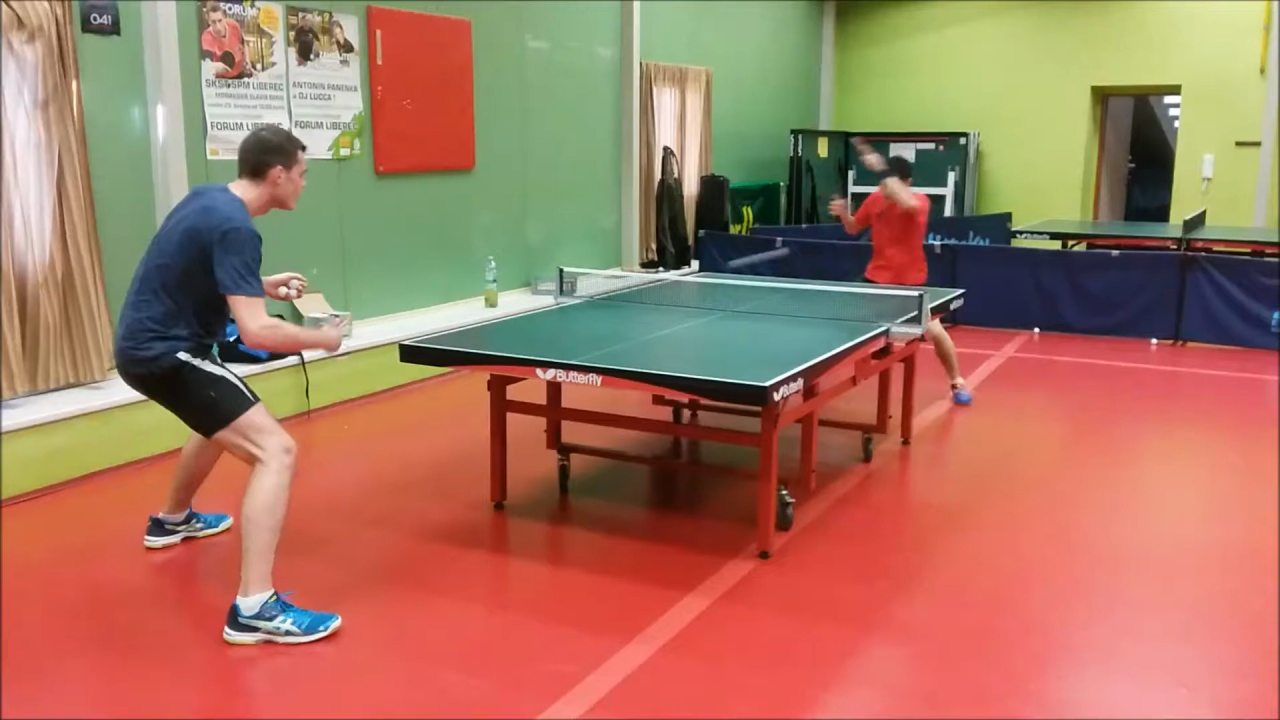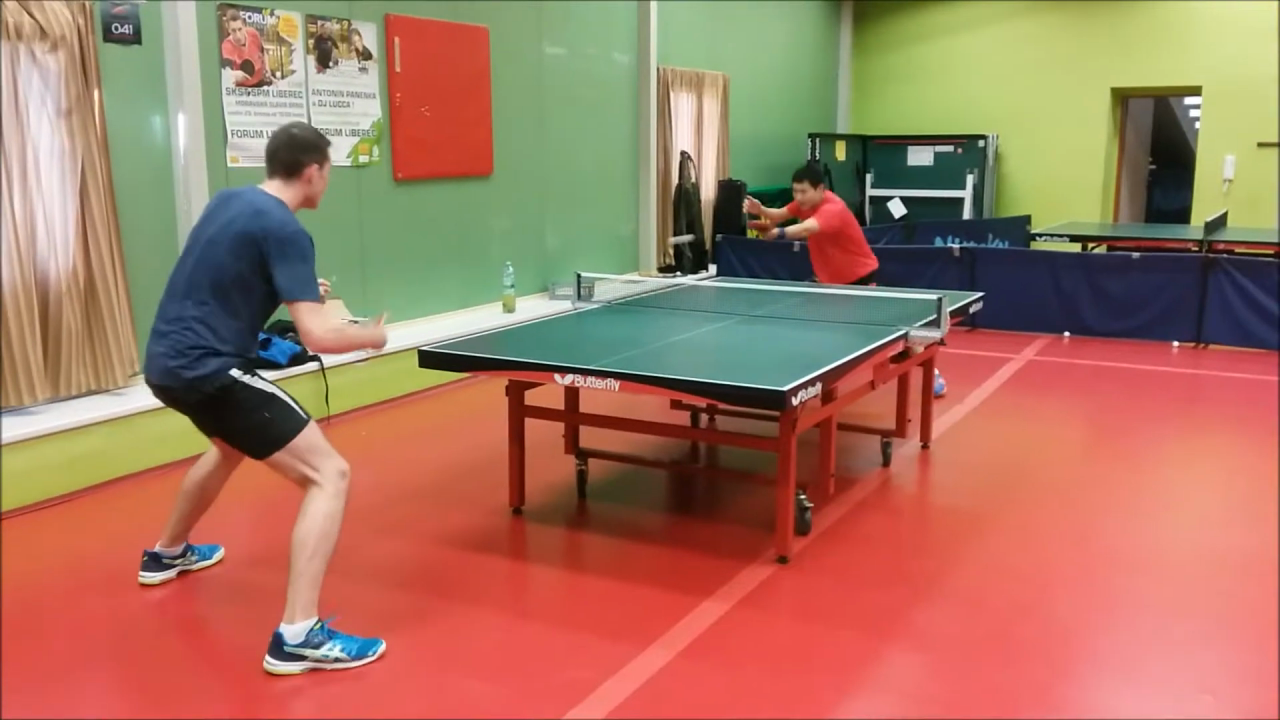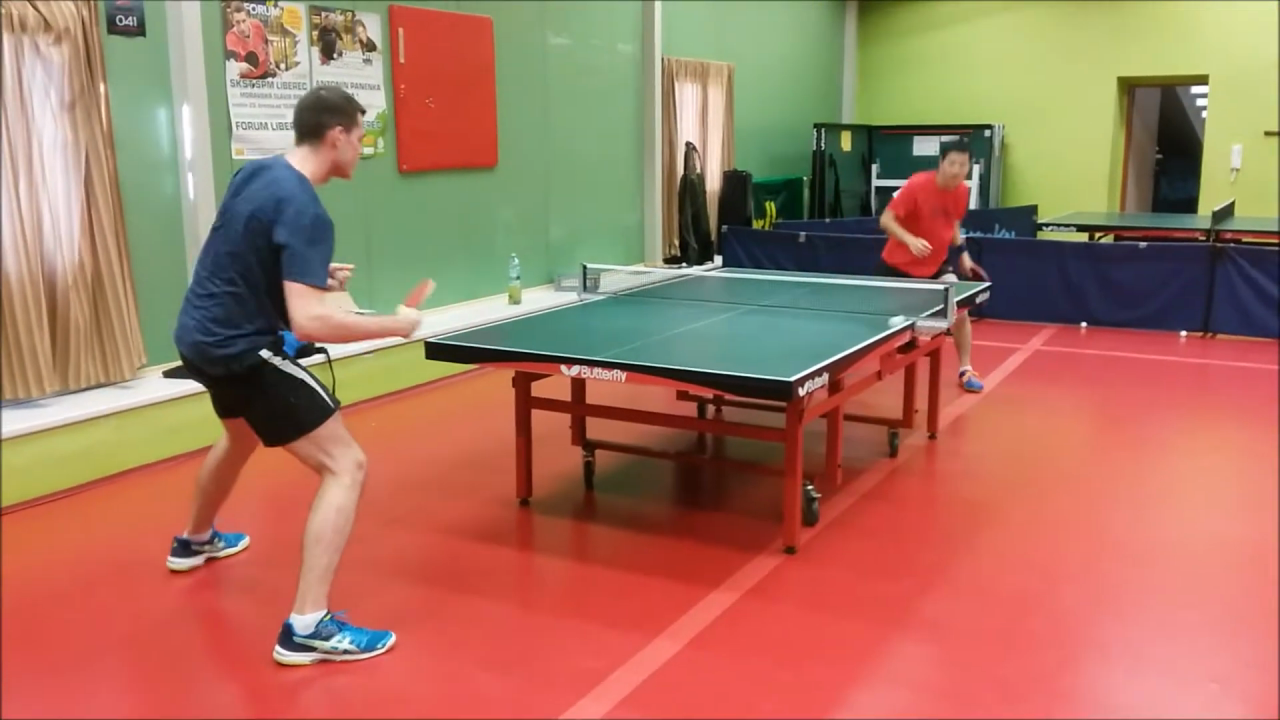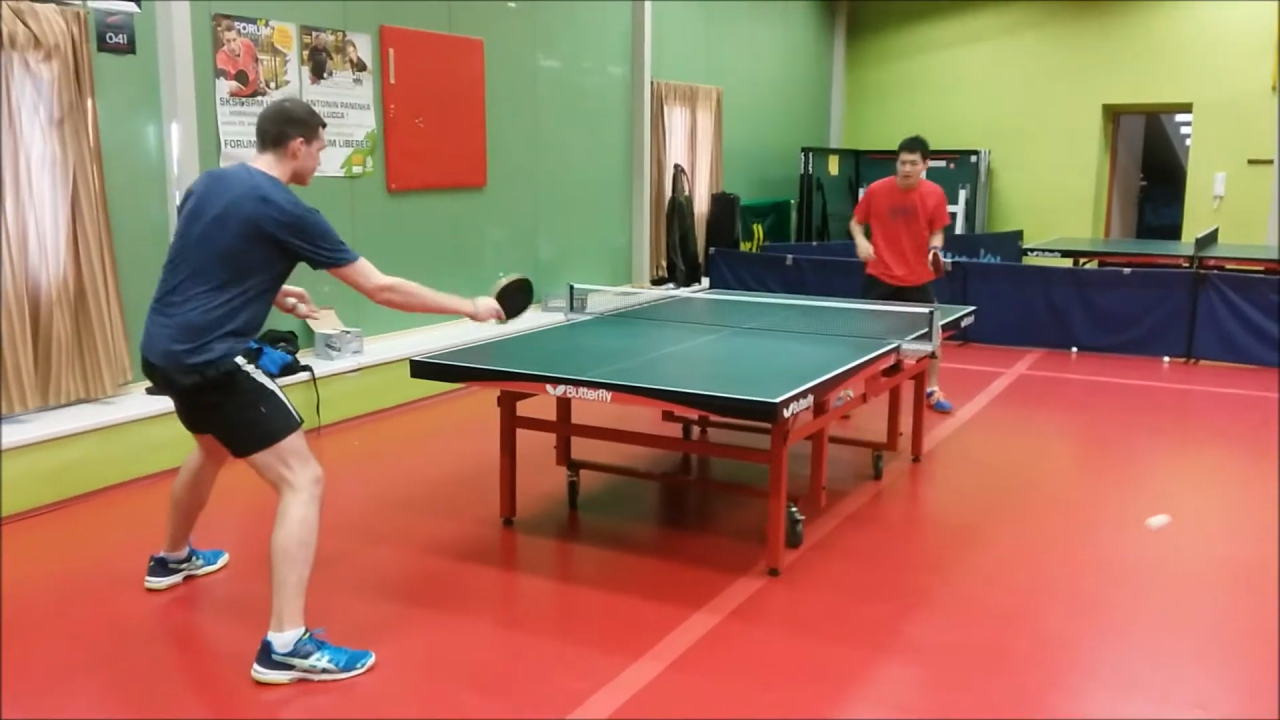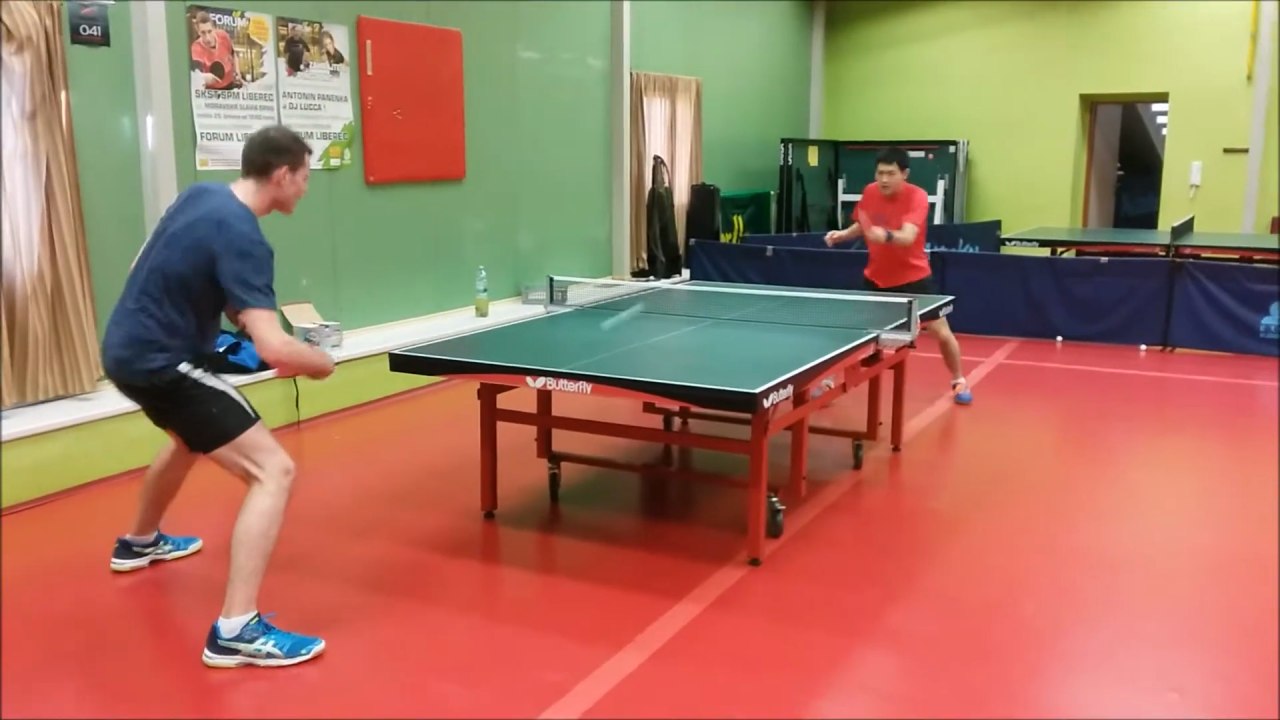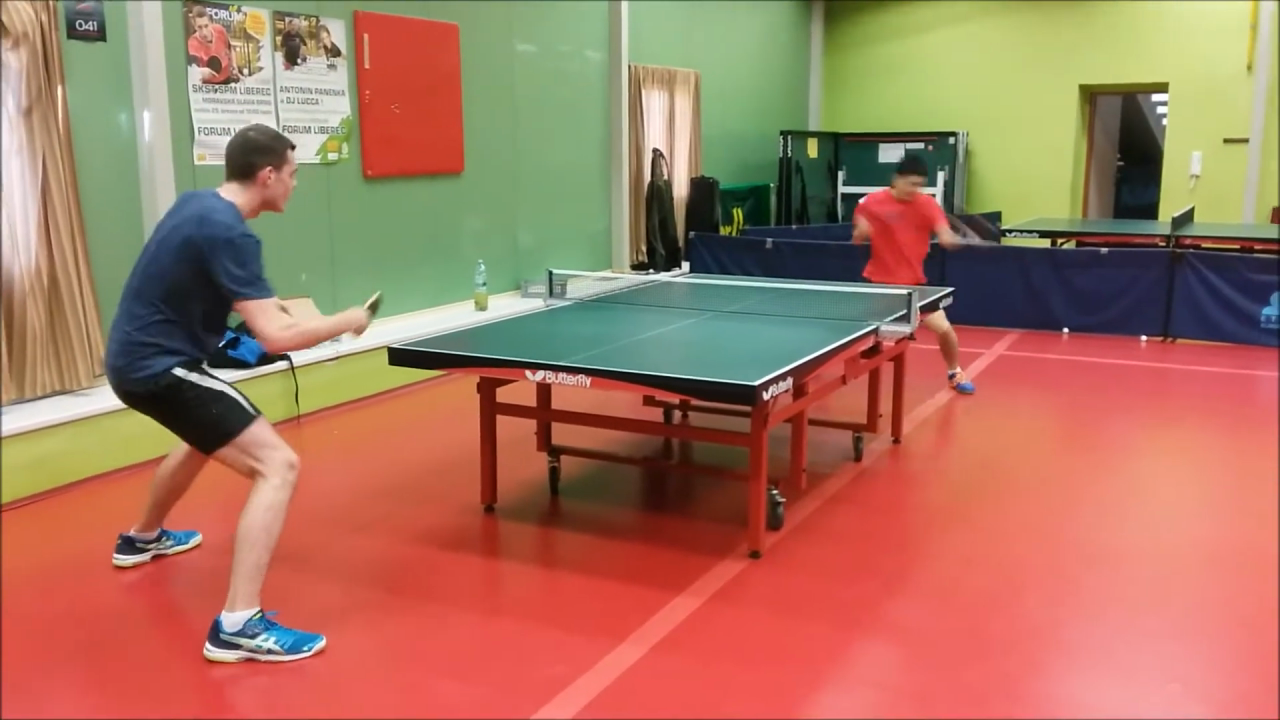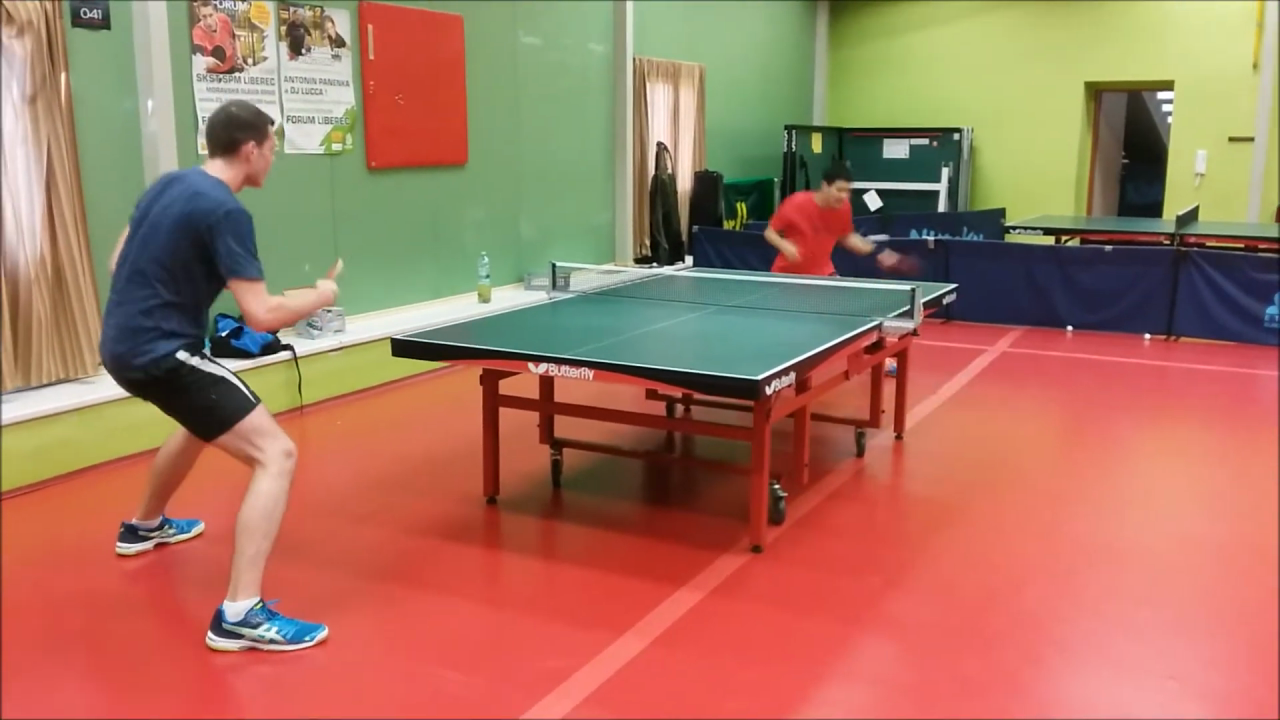
dt=0.7s
person 1, frame 1
left shoulder: (208, 197)
right shoulder: (235, 228)
right elbow: (255, 332)
left wrist: (263, 284)
right wrist: (321, 337)
left hip: (148, 342)
right hip: (164, 352)
left knee: (224, 420)
right knee: (275, 451)
left ankle: (171, 519)
right ankle: (254, 607)
person 1, frame 2
left shoulder: (228, 201)
right shoulder: (287, 233)
right elbow: (320, 336)
left wrist: (297, 287)
right wrist: (373, 335)
left hip: (164, 362)
right hip: (208, 371)
left knee: (232, 444)
right knee: (329, 475)
left ankle: (167, 552)
right ankle: (297, 635)
person 1, frame 3
left shoulder: (254, 171)
right shoulder: (304, 212)
right elbow: (309, 322)
left wrist: (309, 274)
right wrist: (397, 324)
left hip: (198, 336)
right hip: (240, 350)
left knee: (242, 438)
right knee: (345, 465)
left ankle: (195, 540)
right ankle: (306, 627)
person 1, frame 4
left shoulder: (209, 183)
right shoulder: (286, 211)
right elbow: (381, 287)
right wrist: (468, 306)
left hip: (163, 347)
right hip: (210, 358)
left knee: (211, 448)
right knee: (302, 481)
left ankle: (171, 558)
right ankle: (286, 643)
person 1, frame 5
left shoulder: (199, 196)
right shoulder: (243, 240)
right elbow: (274, 349)
right wrist: (319, 361)
left hip: (125, 350)
right hip: (160, 364)
left knee: (193, 435)
right knee: (273, 471)
left ankle: (139, 541)
right ankle: (235, 629)
person 1, frame 6
left shoulder: (196, 205)
right shoulder: (230, 235)
right elbow: (277, 336)
left wrist: (249, 296)
right wrist: (347, 320)
left hip: (135, 357)
right hip: (157, 368)
left knee: (212, 433)
right knee: (277, 466)
left ankle: (142, 536)
right ankle: (236, 625)
person 1, frame 7
left shoulder: (169, 184)
right shoulder: (225, 211)
left elbow: (122, 259)
right elbow: (262, 315)
right wrist: (321, 297)
left hip: (123, 344)
right hip: (160, 353)
left knee: (203, 421)
right knee: (276, 454)
left ankle: (144, 525)
right ankle: (240, 613)
person 2, frame 1
left shoulder: (919, 202)
right shoulder: (874, 200)
left elbow: (907, 204)
right elbow: (853, 229)
left wrist: (881, 171)
right wrist: (844, 214)
left hip: (910, 281)
right hip: (876, 277)
left knee: (934, 331)
left ankle: (956, 381)
person 2, frame 2
left shoulder: (833, 208)
right shoulder: (805, 203)
left elbow: (805, 229)
right elbow: (777, 216)
left wrist: (778, 232)
right wrist: (759, 210)
left hip: (859, 274)
right hip: (829, 276)
left ankle: (931, 372)
person 2, frame 3
left shoulder: (963, 192)
right shoulder: (916, 185)
right elbow: (886, 220)
left wrist: (962, 252)
right wrist: (910, 240)
left hip: (935, 265)
right hip: (899, 264)
left knee: (961, 312)
left ankle: (965, 369)
person 2, frame 4
left shoulder: (935, 194)
right shoulder: (876, 190)
left elbow: (936, 233)
right elbow: (855, 223)
left wrist: (936, 251)
right wrist: (860, 241)
left hip: (919, 279)
right hip: (880, 277)
left ankle: (931, 390)
person 2, frame 5
left shoulder: (917, 197)
right shoulder: (870, 193)
left elbow: (908, 237)
left wrist: (885, 236)
right wrist: (842, 234)
left hip: (913, 278)
right hip: (876, 278)
left knee: (942, 334)
left ankle: (959, 382)
person 2, frame 6
left shoulder: (927, 204)
right shoulder: (872, 201)
left elbow: (947, 239)
right elbow: (858, 236)
left wrist: (952, 238)
right wrist: (860, 229)
left hip: (912, 280)
right hip: (877, 279)
left knee: (943, 328)
left ankle: (955, 372)
person 2, frame 7
left shoulder: (844, 208)
right shoulder: (795, 204)
left elbow: (848, 238)
right elbow: (770, 232)
left wrist: (877, 251)
right wrist: (784, 246)
left hip: (822, 273)
right hip: (789, 273)
